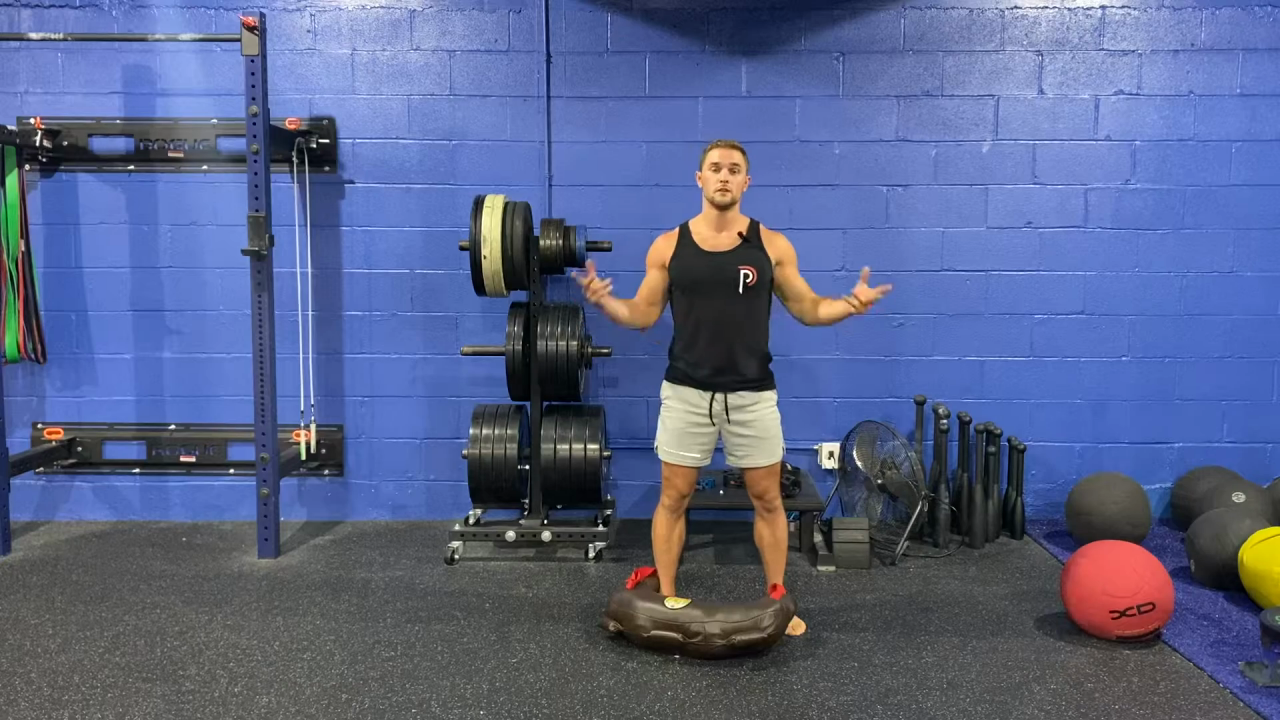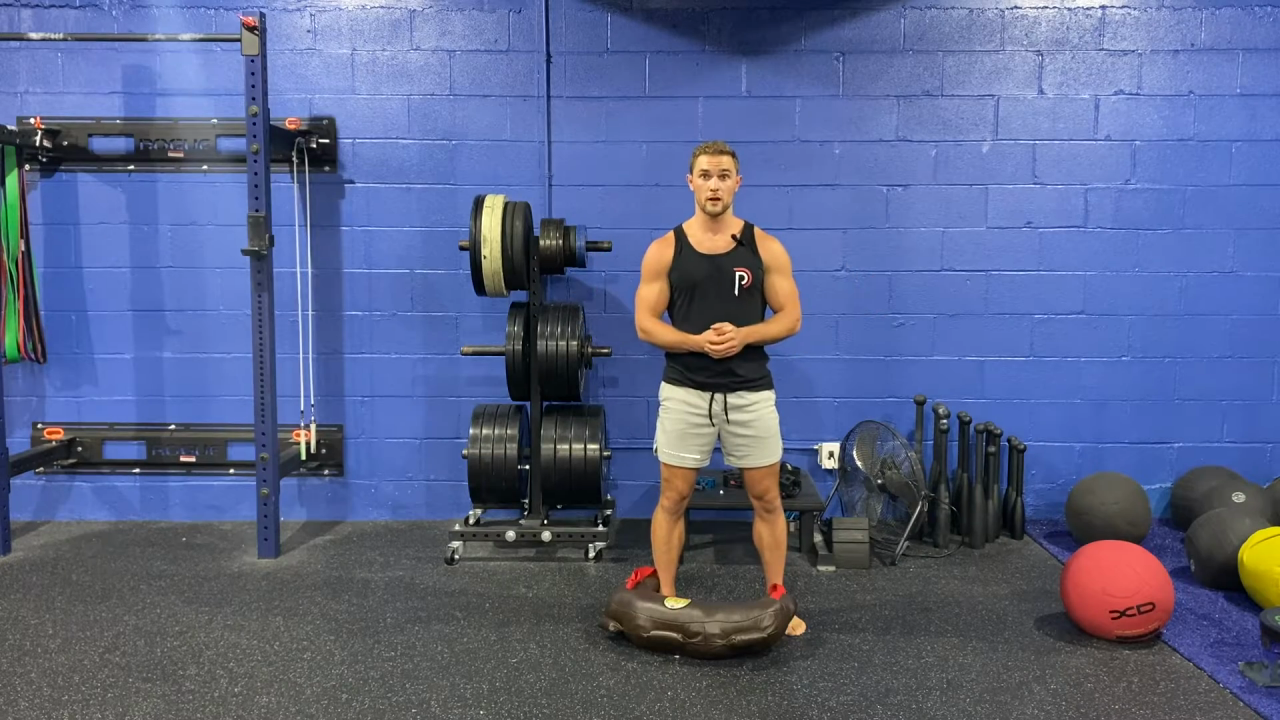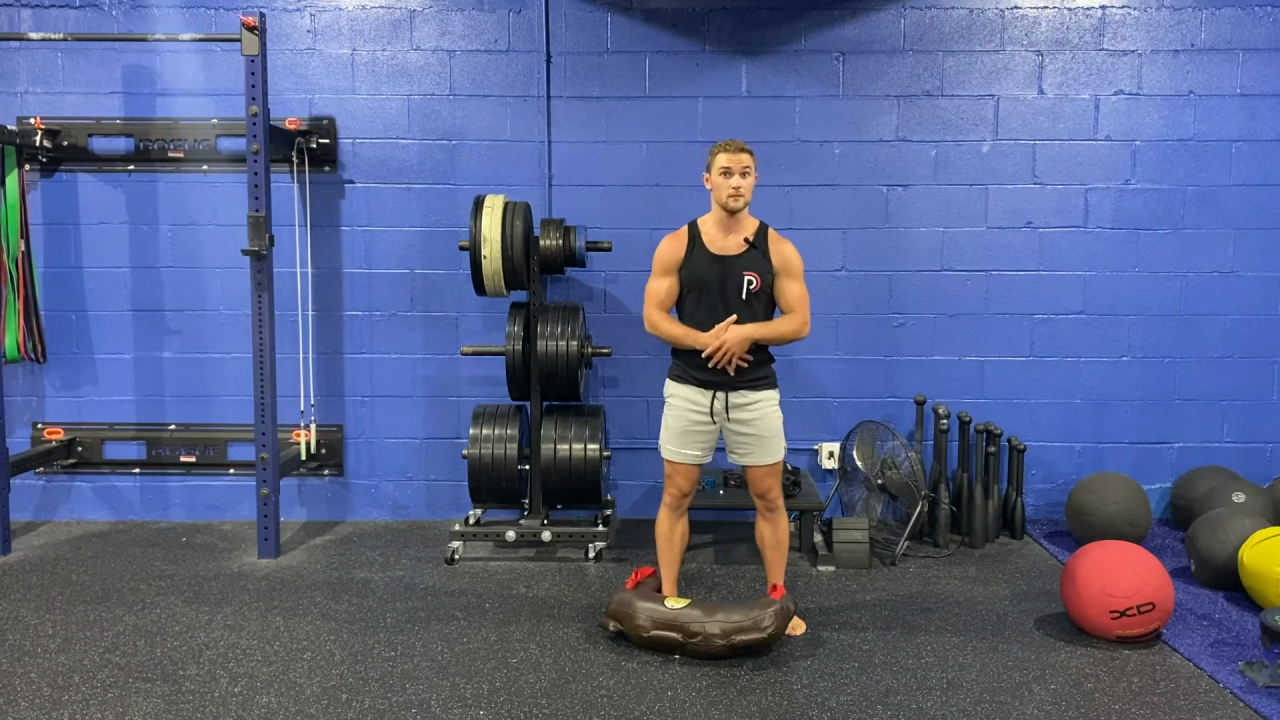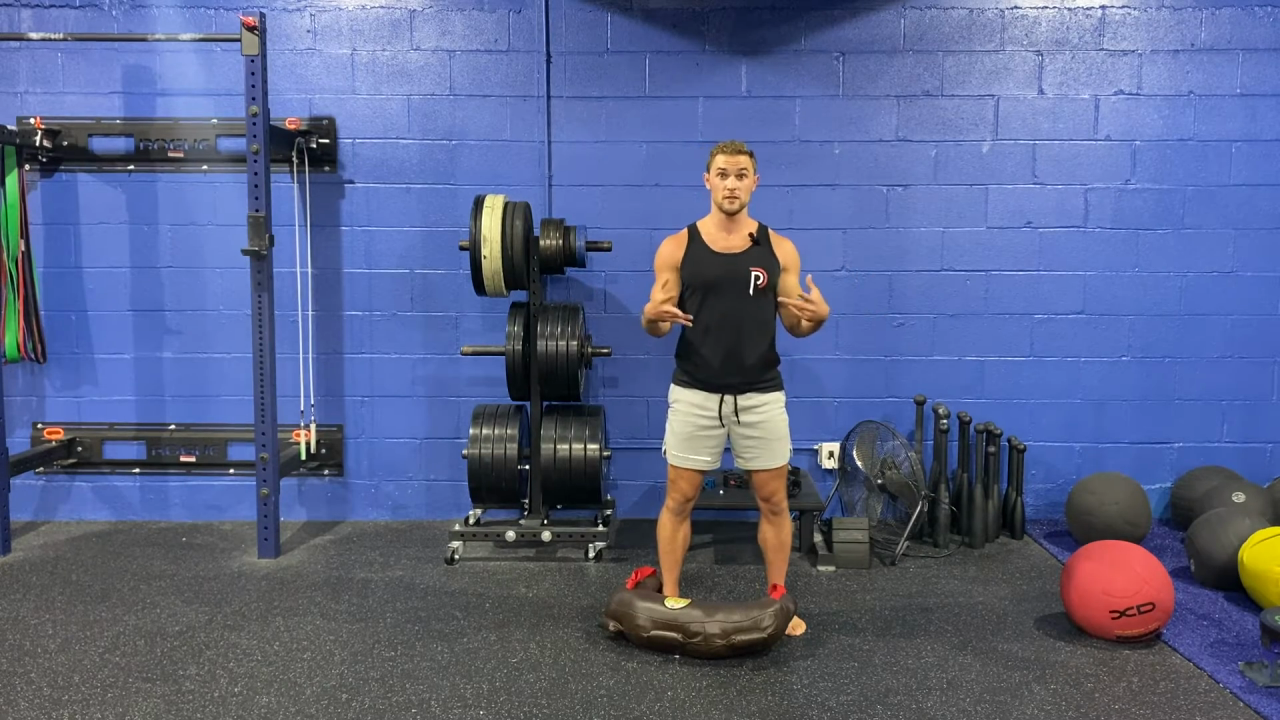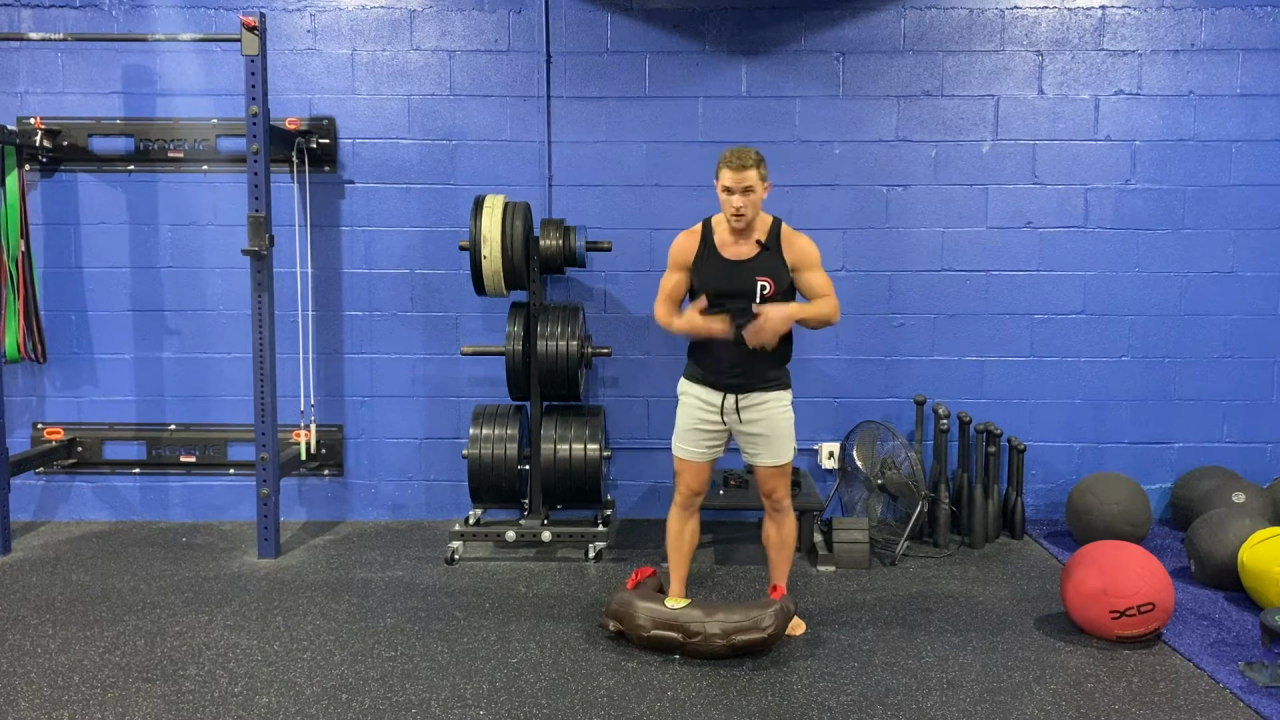
dt=1s
person 1, frame 1
left shoulder: (773, 245)
right shoulder: (669, 244)
left elbow: (807, 308)
right elbow: (643, 314)
left wrist: (850, 305)
right wrist: (606, 301)
left hip: (753, 393)
right hip: (686, 392)
left knee: (767, 499)
right knee: (674, 497)
right ankle: (666, 600)
person 1, frame 2
left shoulder: (765, 246)
right shoulder: (664, 250)
left elbow: (790, 317)
right elbow: (646, 323)
left wrist: (743, 335)
right wrist: (697, 340)
left hip: (751, 392)
right hip: (685, 392)
left knee: (767, 499)
right knee: (673, 498)
right ankle: (666, 600)
person 1, frame 3
left shoulder: (779, 250)
right shoulder: (676, 245)
left elbow: (799, 323)
right elbow: (653, 317)
left wrist: (747, 333)
right wrist: (706, 342)
left hip: (755, 391)
right hip: (689, 389)
left knee: (769, 498)
right knee: (676, 495)
right ankle: (668, 599)
person 1, frame 4
left shoulder: (779, 248)
right shoulder: (676, 247)
left elbow: (794, 324)
right elbow: (658, 321)
left wrist: (816, 315)
right wrist: (652, 316)
left hip: (761, 395)
right hip: (694, 394)
left knee: (774, 501)
right knee: (679, 499)
right ankle: (669, 600)
person 1, frame 5
left shoulder: (794, 245)
right shoulder: (689, 243)
left elbow: (830, 308)
right elbow: (662, 305)
left wrist: (791, 312)
right wrist: (682, 322)
left hip: (766, 393)
right hip: (701, 389)
left knee: (776, 500)
right knee: (686, 496)
left ankle: (778, 599)
right ankle: (675, 598)
